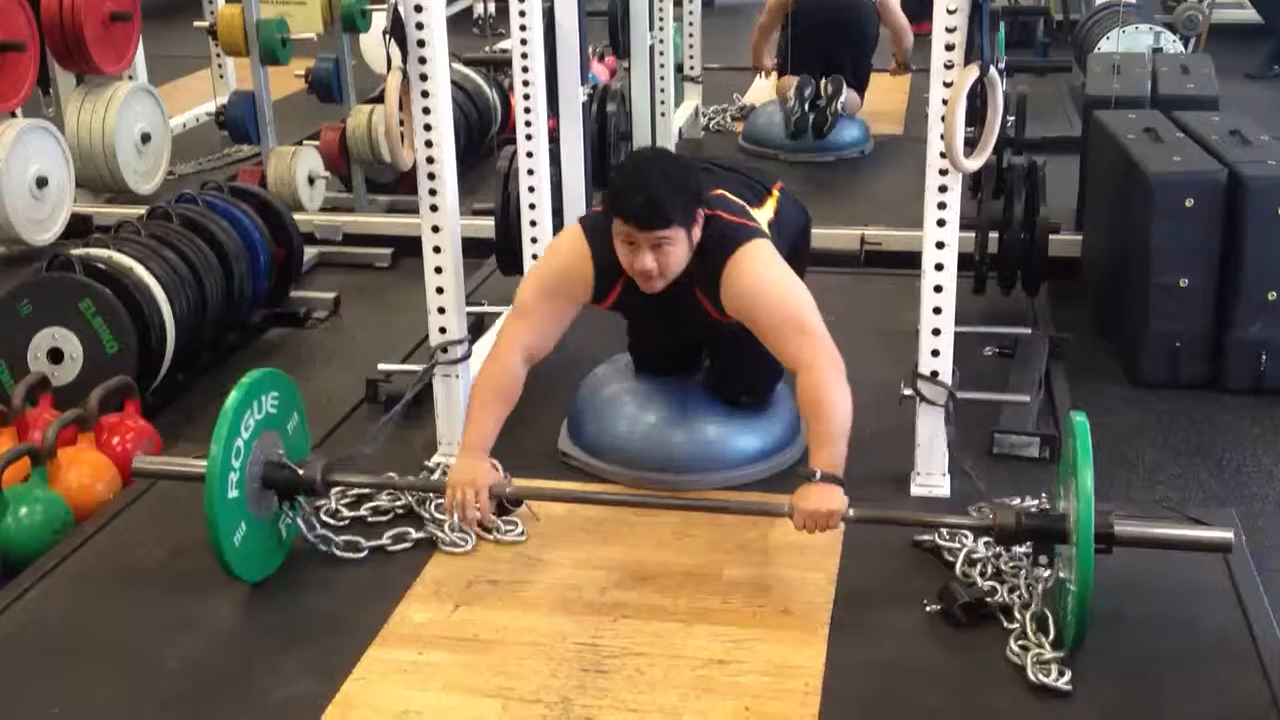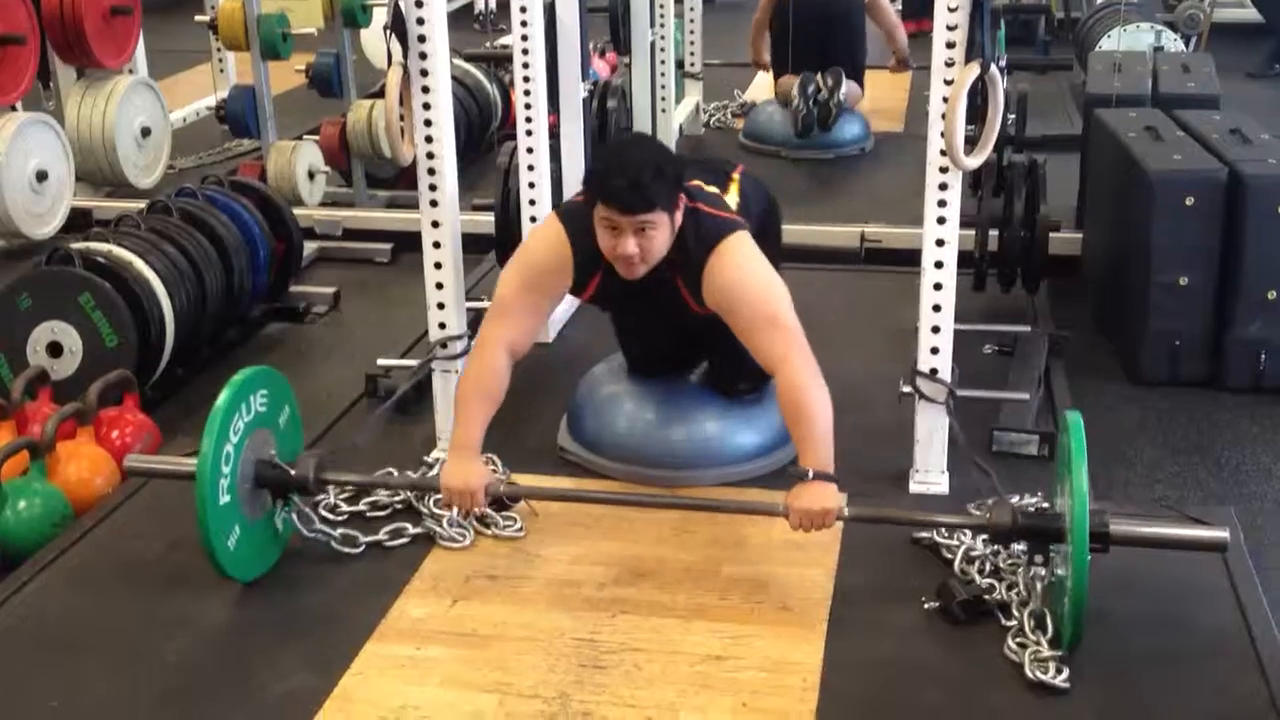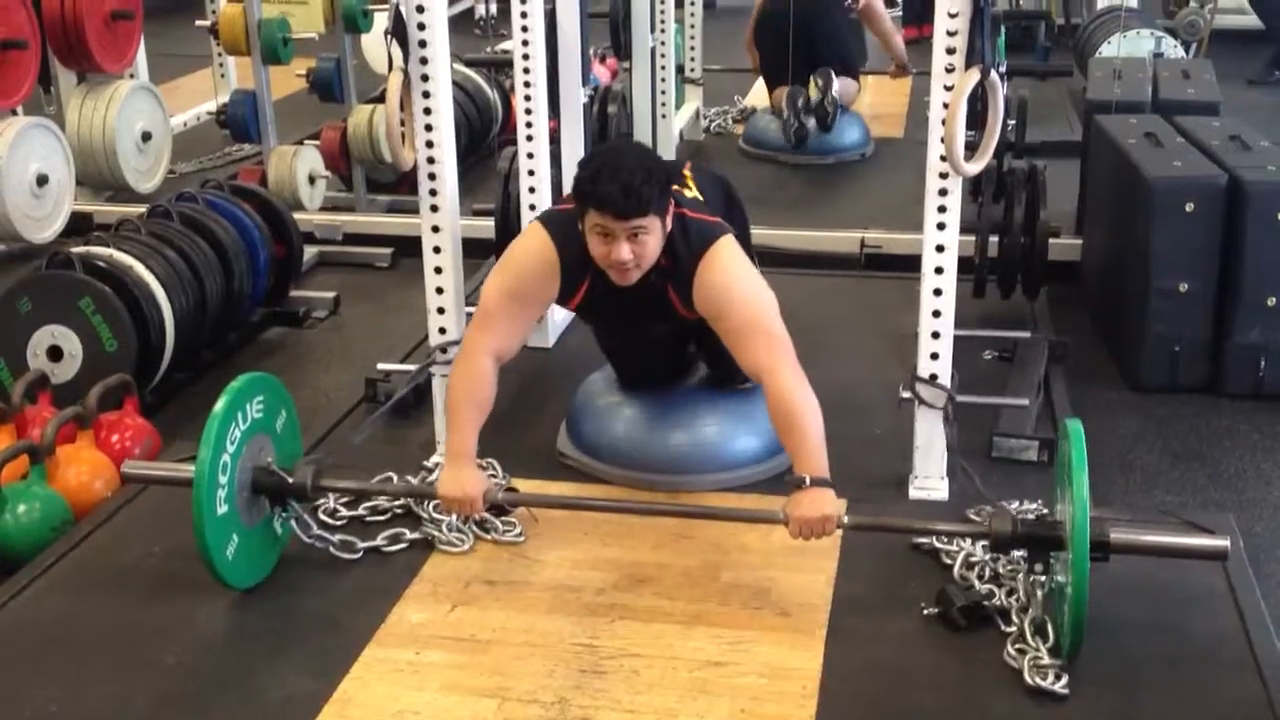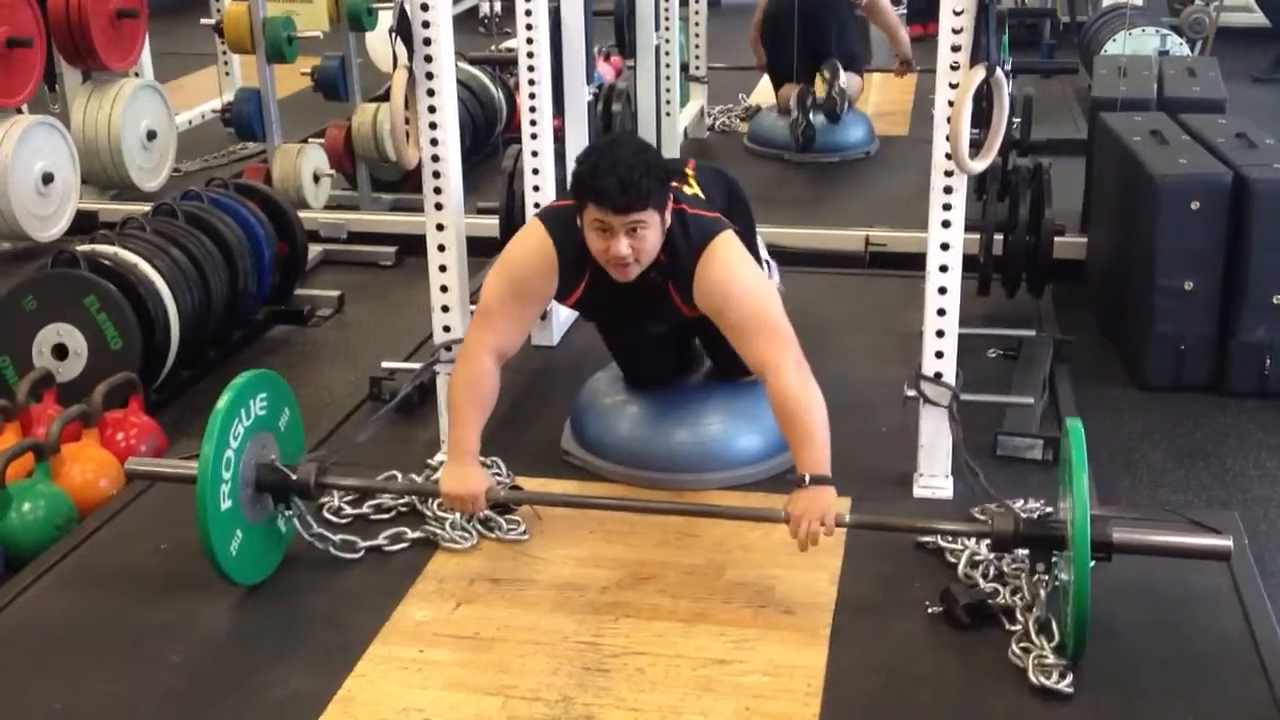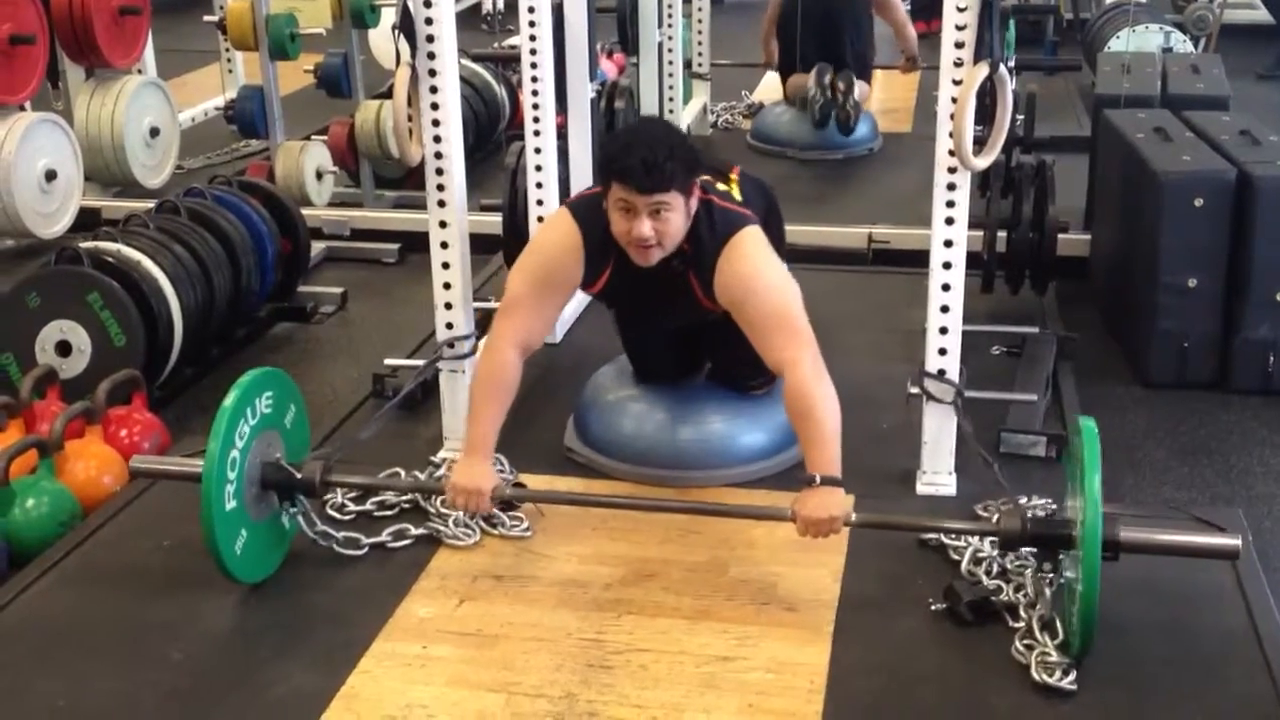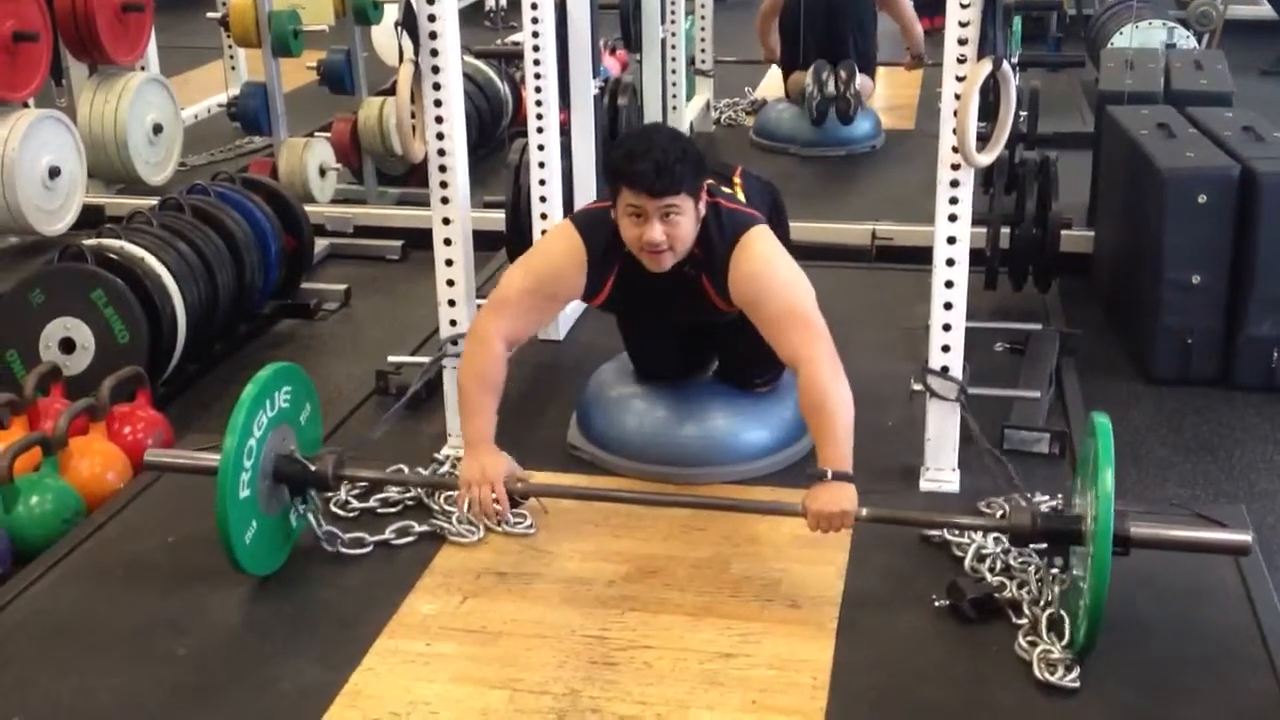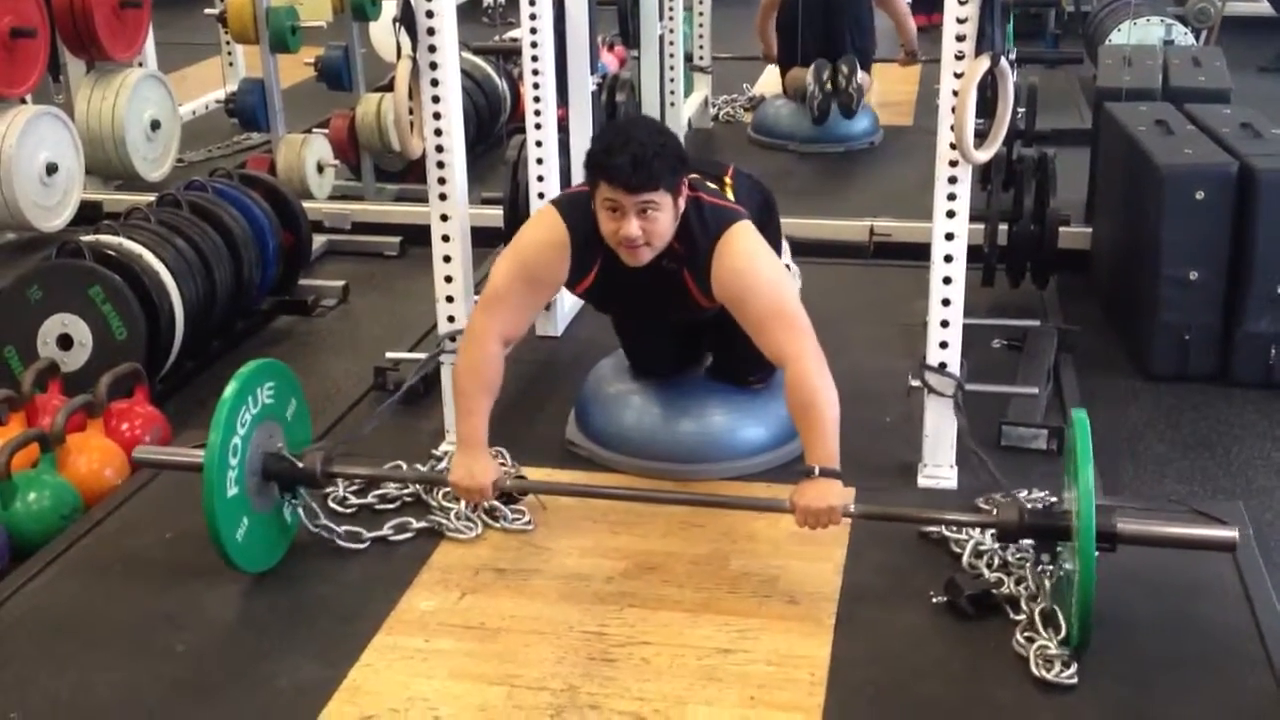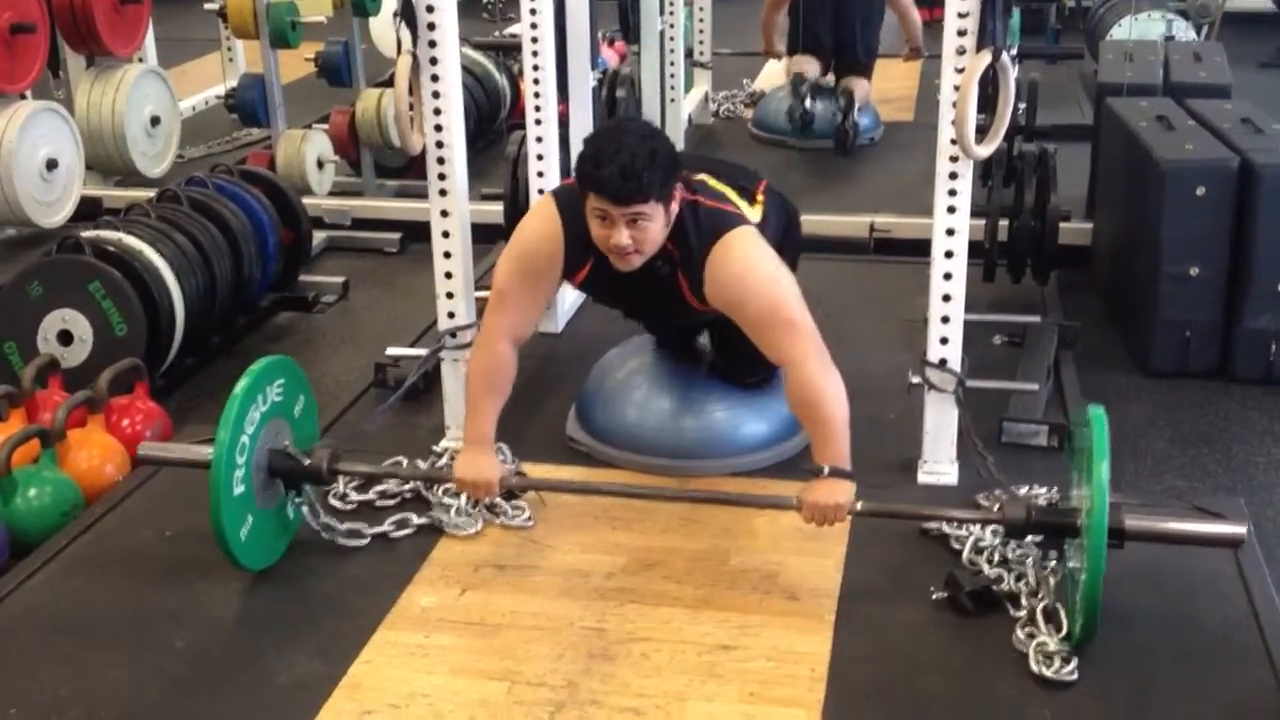
dt=0.3s
person 1, frame 1
left shoulder: (747, 261)
right shoulder: (584, 248)
left elbow: (820, 364)
right elbow: (515, 349)
left wrist: (824, 478)
right wrist: (473, 455)
left knee: (742, 392)
right knee: (658, 368)
right ankle: (699, 339)
person 1, frame 2
left shoulder: (727, 254)
right shoulder: (561, 238)
left elbow: (792, 362)
right elbow: (498, 345)
left wrist: (816, 477)
right wrist: (464, 454)
left knee: (739, 382)
right knee: (653, 370)
right ankle: (689, 341)
person 1, frame 3
left shoulder: (712, 256)
right shoulder: (546, 246)
left elbow: (778, 369)
right elbow: (482, 351)
left wrist: (813, 484)
right wrist: (460, 461)
left knee: (735, 372)
right knee: (645, 378)
person 1, frame 4
left shoulder: (713, 253)
right shoulder: (545, 244)
left elbow: (783, 364)
right elbow: (483, 350)
left wrist: (814, 481)
right wrist: (462, 460)
left knee: (739, 366)
right knee: (651, 375)
left ankle: (761, 278)
right ankle: (681, 340)
person 1, frame 5
left shoulder: (739, 248)
right shoulder: (572, 233)
left elbow: (800, 363)
right elbow: (509, 341)
left wrist: (823, 482)
right wrist: (476, 457)
left knee: (747, 379)
right knee: (659, 375)
right ankle: (697, 348)
person 1, frame 6
left shoulder: (749, 250)
right shoulder: (578, 245)
left elbow: (816, 357)
right elbow: (490, 333)
left wrist: (835, 477)
right wrist: (479, 448)
left knee: (752, 377)
right knee: (660, 374)
person 1, frame 7
left shoulder: (732, 244)
right shoulder: (557, 232)
left elbow: (800, 355)
right elbow: (489, 334)
left wrist: (823, 474)
right wrist: (472, 449)
left knee: (746, 373)
right knee: (658, 370)
left ankle: (780, 282)
person 1, frame 8
left shoulder: (730, 250)
right shoulder: (553, 225)
left elbow: (804, 357)
right elbow: (500, 335)
left wrist: (832, 474)
right wrist: (478, 446)
left knee: (745, 373)
